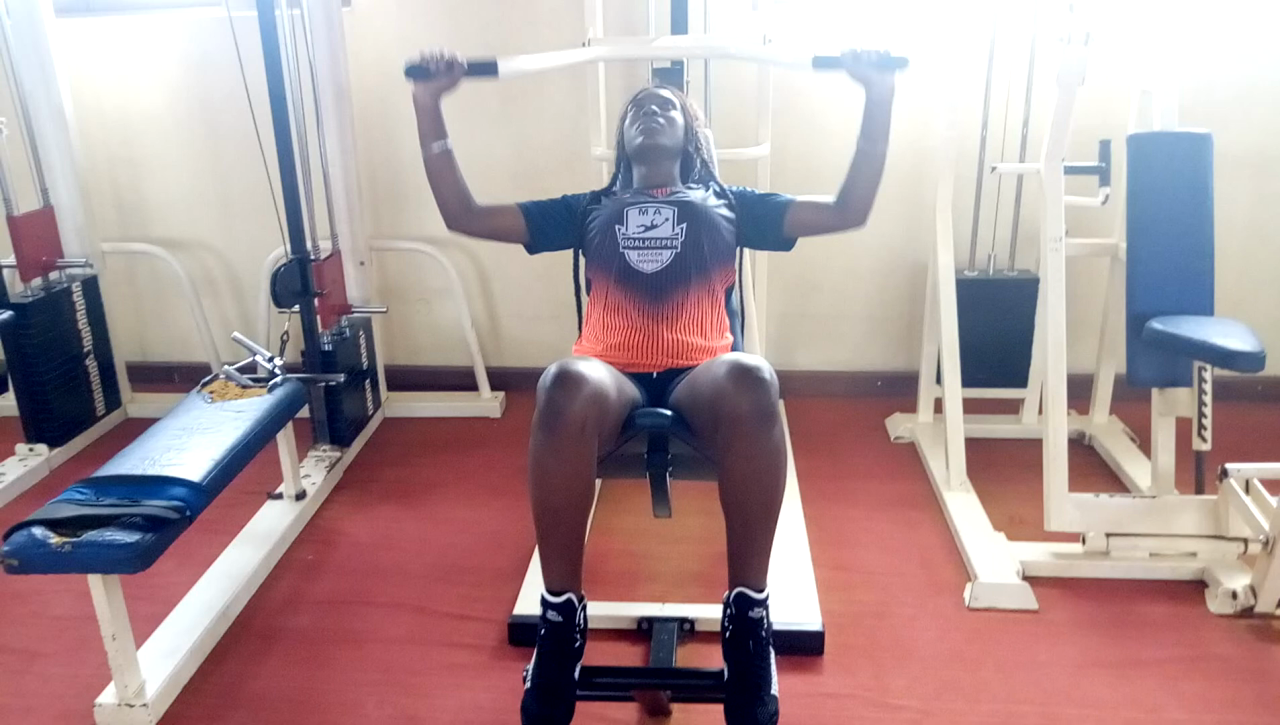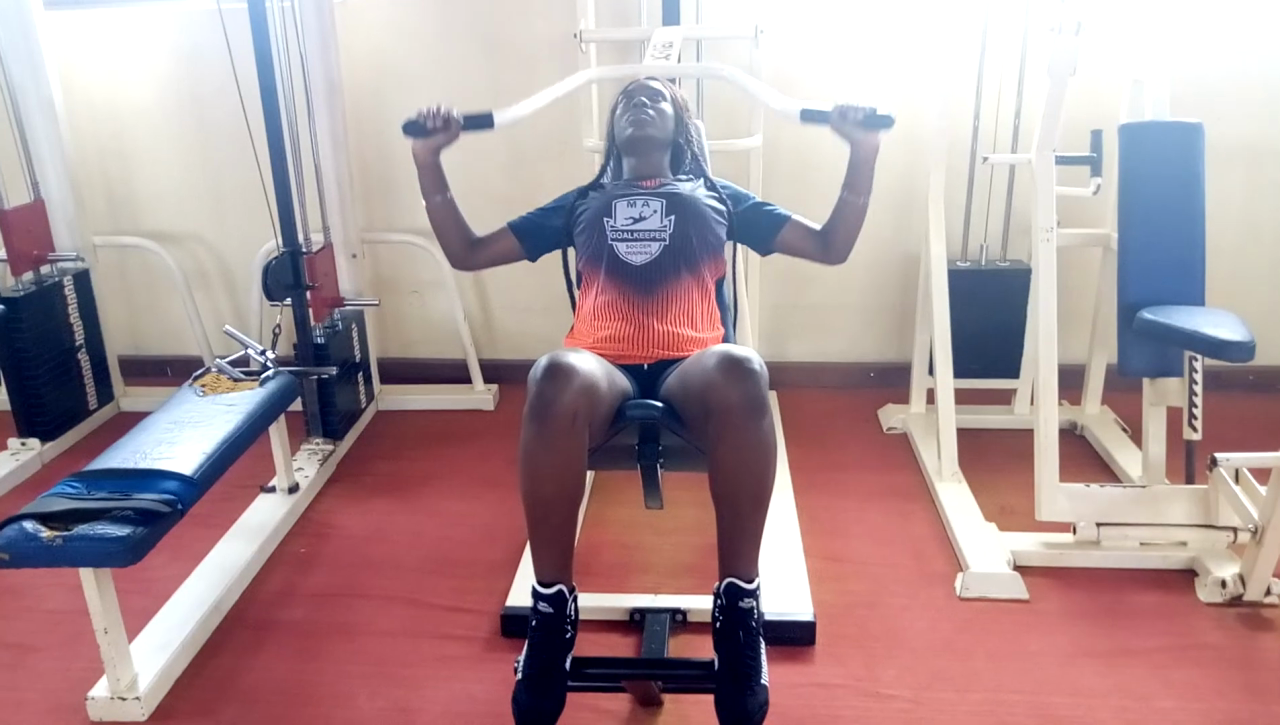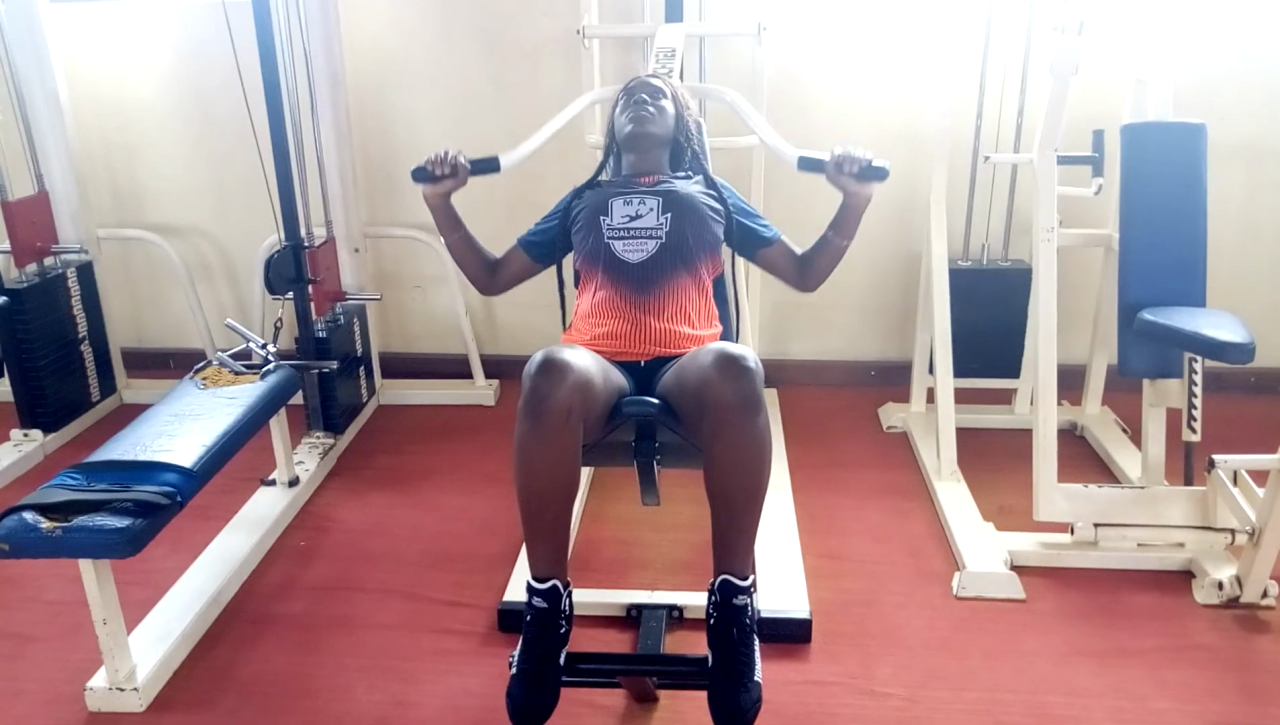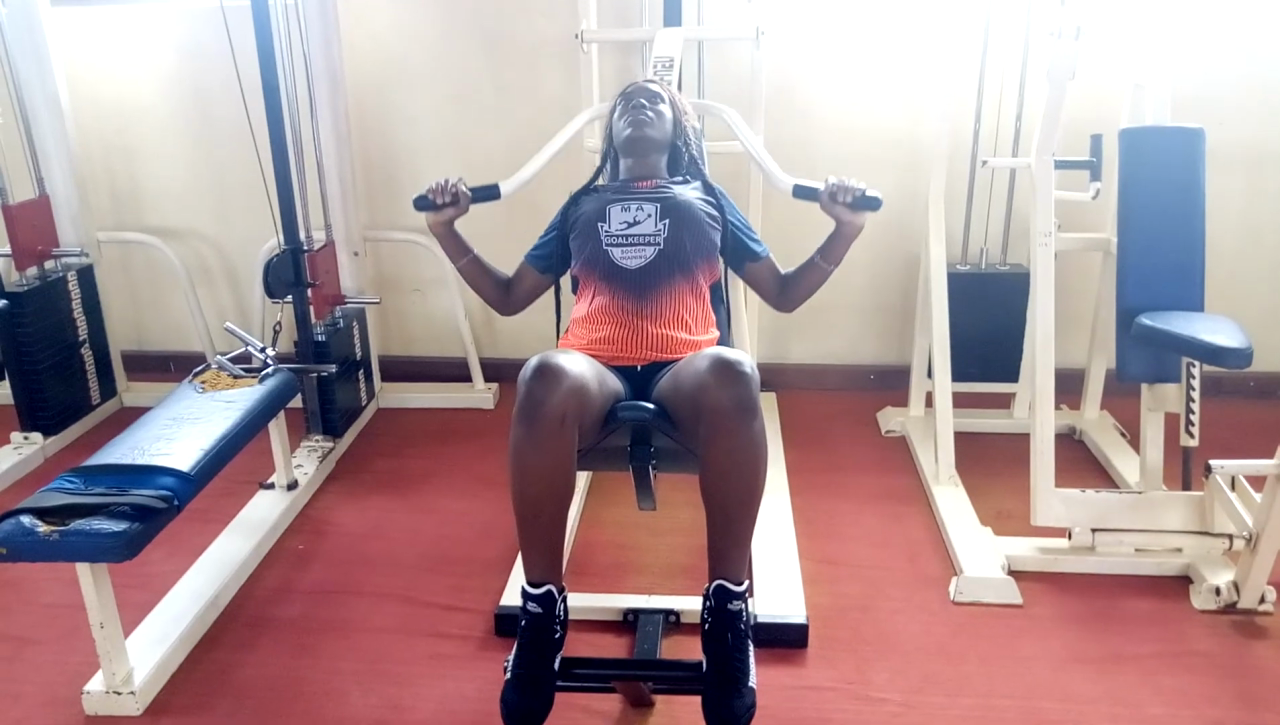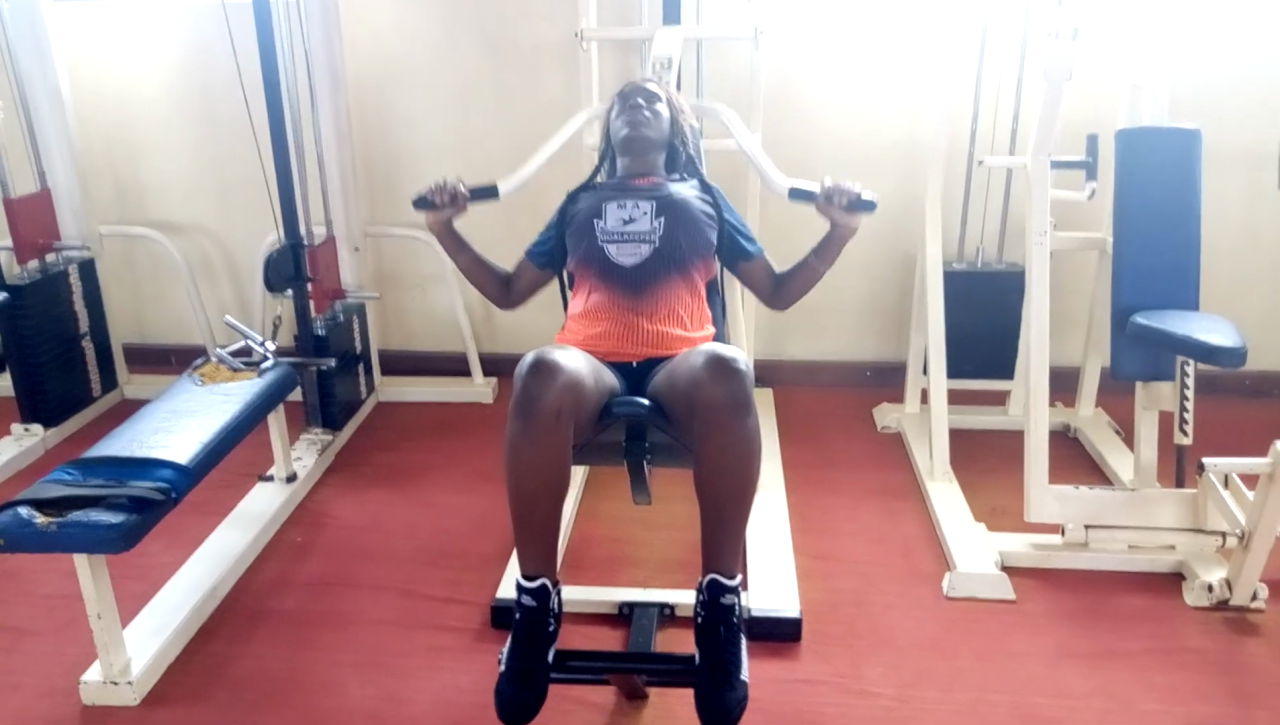
dt=0.2s
person 1, frame 1
left shoulder: (728, 202)
right shoulder: (589, 208)
left elbow: (850, 211)
right elbow: (463, 216)
left wrist: (877, 99)
right wrist: (429, 107)
left hip: (702, 375)
right hip: (609, 376)
left knee: (751, 381)
right knee: (565, 385)
left ankle: (747, 613)
right ankle: (561, 616)
person 1, frame 2
left shoulder: (716, 195)
right shoulder: (582, 202)
left elbow: (831, 247)
right elbow: (468, 253)
left wrist: (863, 158)
right wrist: (429, 166)
left hip: (691, 366)
right hip: (601, 366)
left knee: (741, 371)
right knee: (557, 376)
left ankle: (738, 602)
right ankle: (552, 608)
person 1, frame 3
left shoulder: (711, 193)
right shoulder: (583, 200)
left elbow: (803, 273)
right elbow: (492, 278)
left wrist: (851, 203)
right wrist: (443, 207)
left hip: (687, 362)
right hip: (598, 362)
left knee: (736, 369)
right knee: (549, 372)
left ankle: (733, 600)
right ankle: (547, 601)
person 1, frame 4
left shoulder: (708, 199)
right shoulder: (582, 205)
left elbow: (783, 294)
right elbow: (508, 298)
left wrist: (843, 230)
right wrist: (447, 231)
left hip: (684, 366)
right hip: (595, 367)
left knee: (733, 375)
right knee: (543, 377)
left ankle: (727, 607)
right ankle: (541, 607)
person 1, frame 5
left shoulder: (704, 197)
right shoulder: (579, 202)
left elbow: (780, 291)
right elbow: (505, 291)
left wrist: (838, 229)
right wrist: (445, 227)
left hip: (680, 362)
right hip: (590, 361)
left knee: (727, 370)
right knee: (540, 373)
left ankle: (721, 601)
right ankle: (536, 602)
